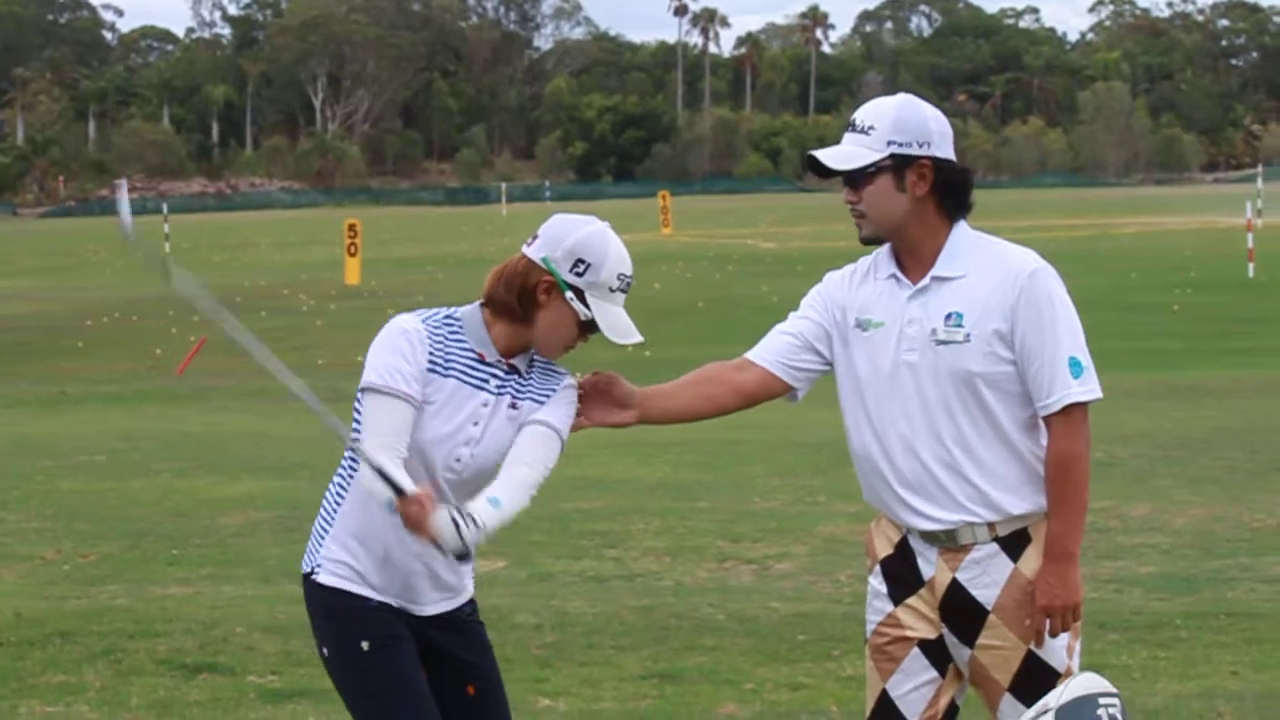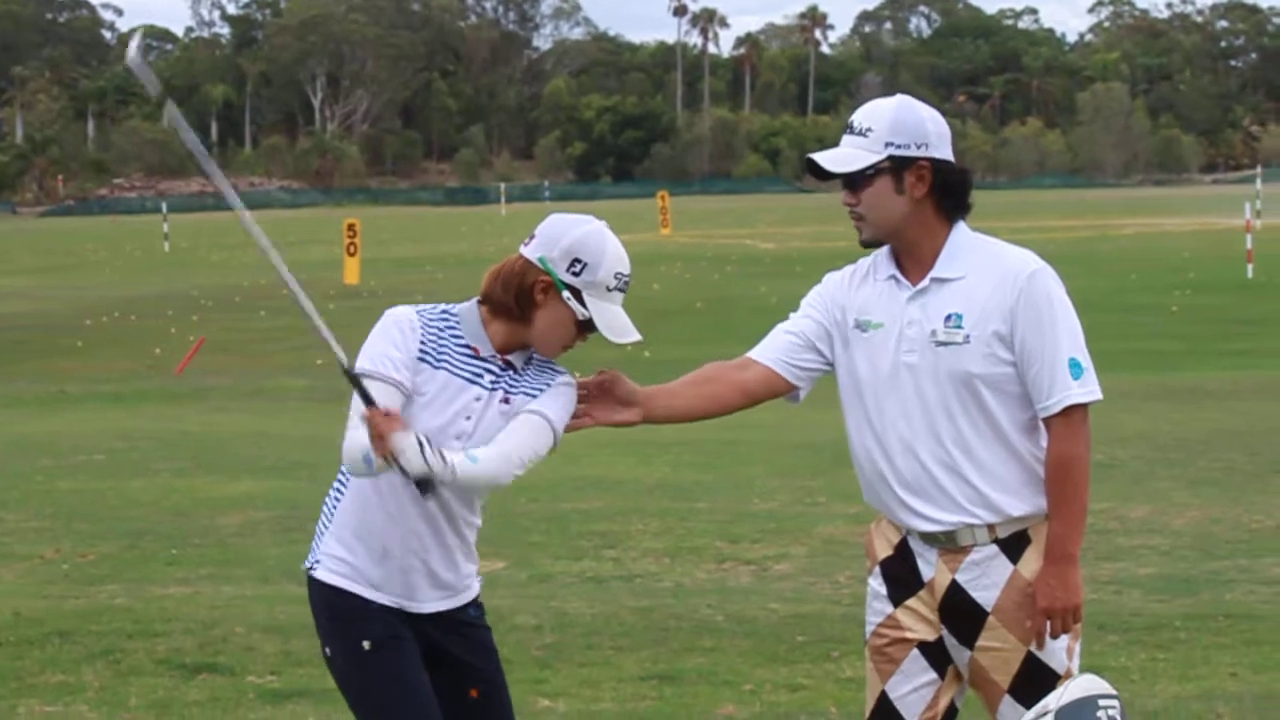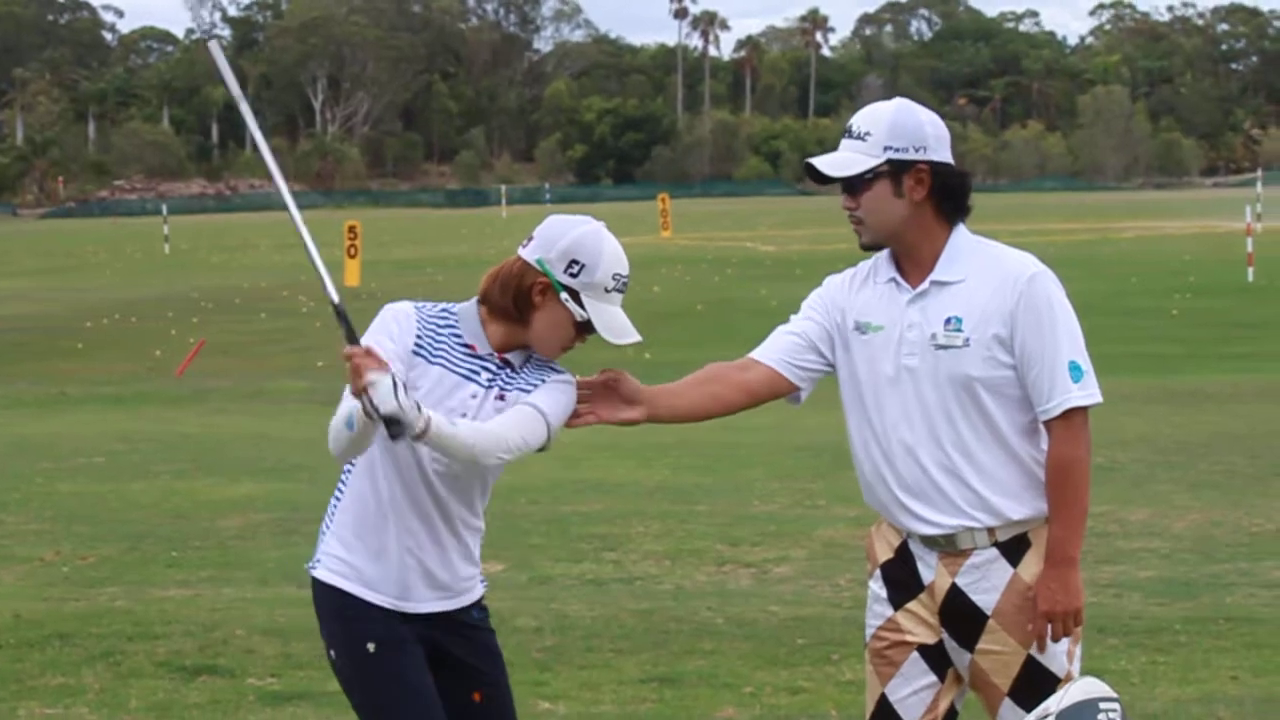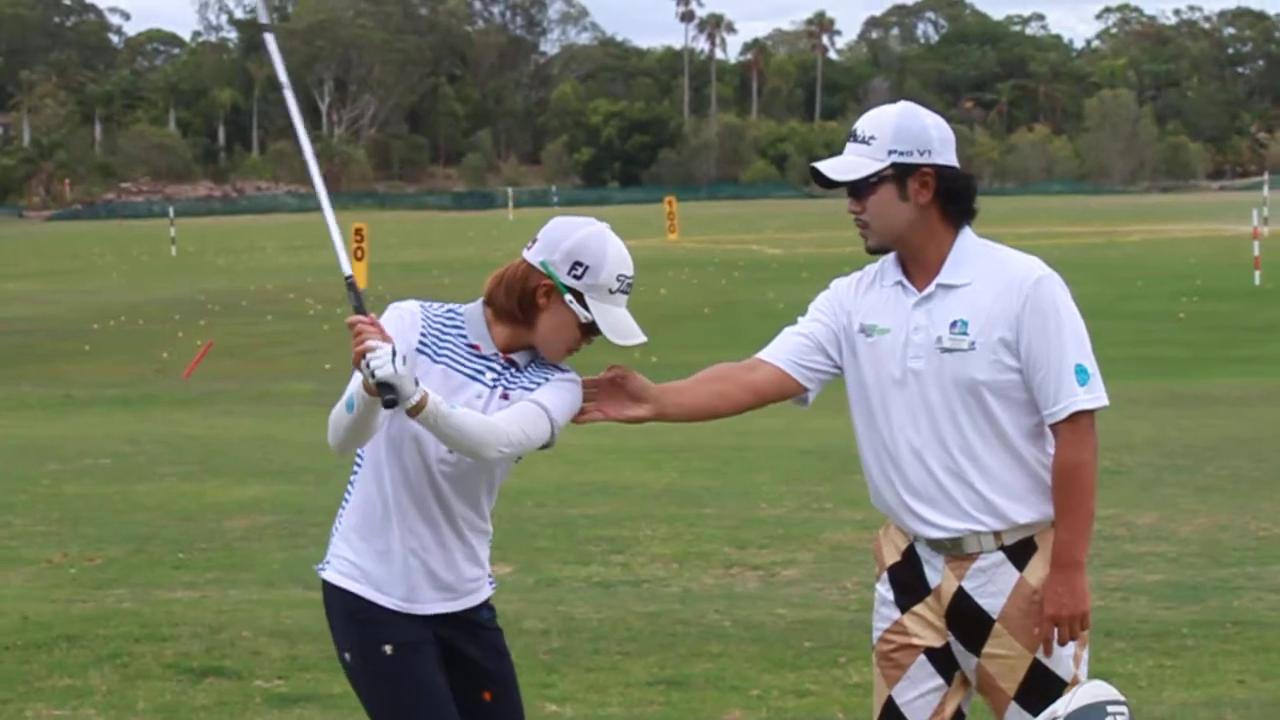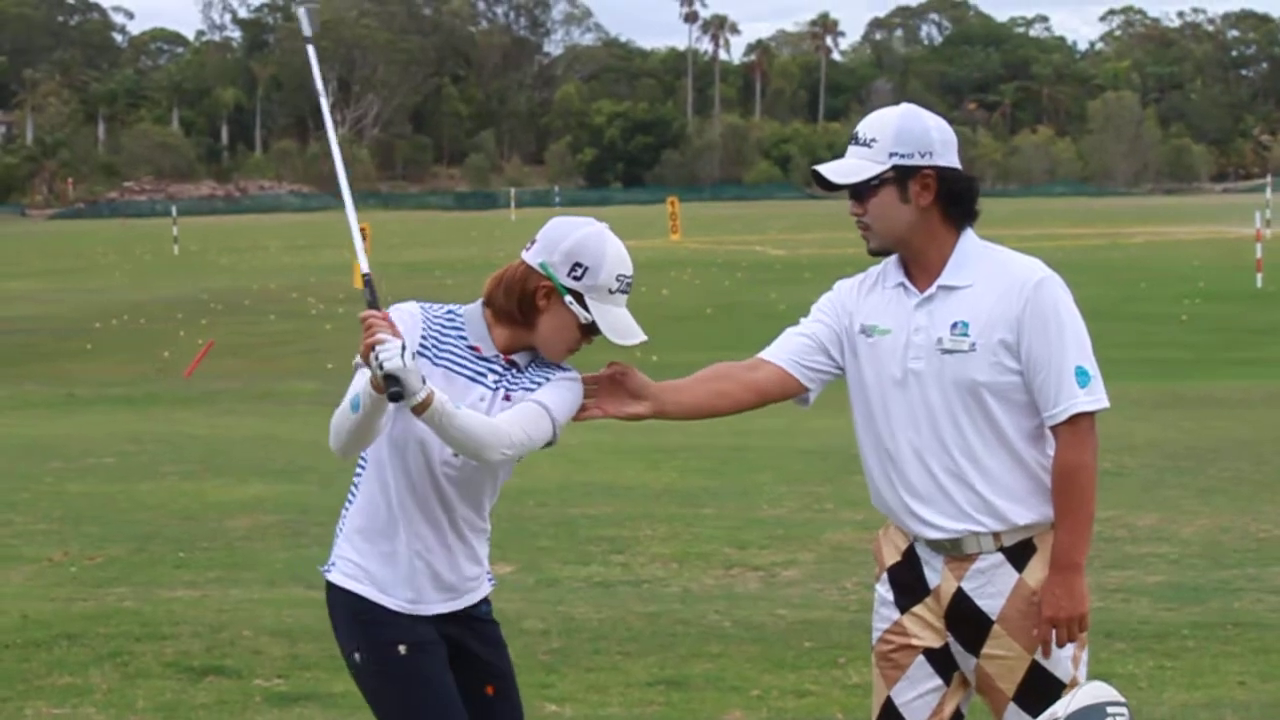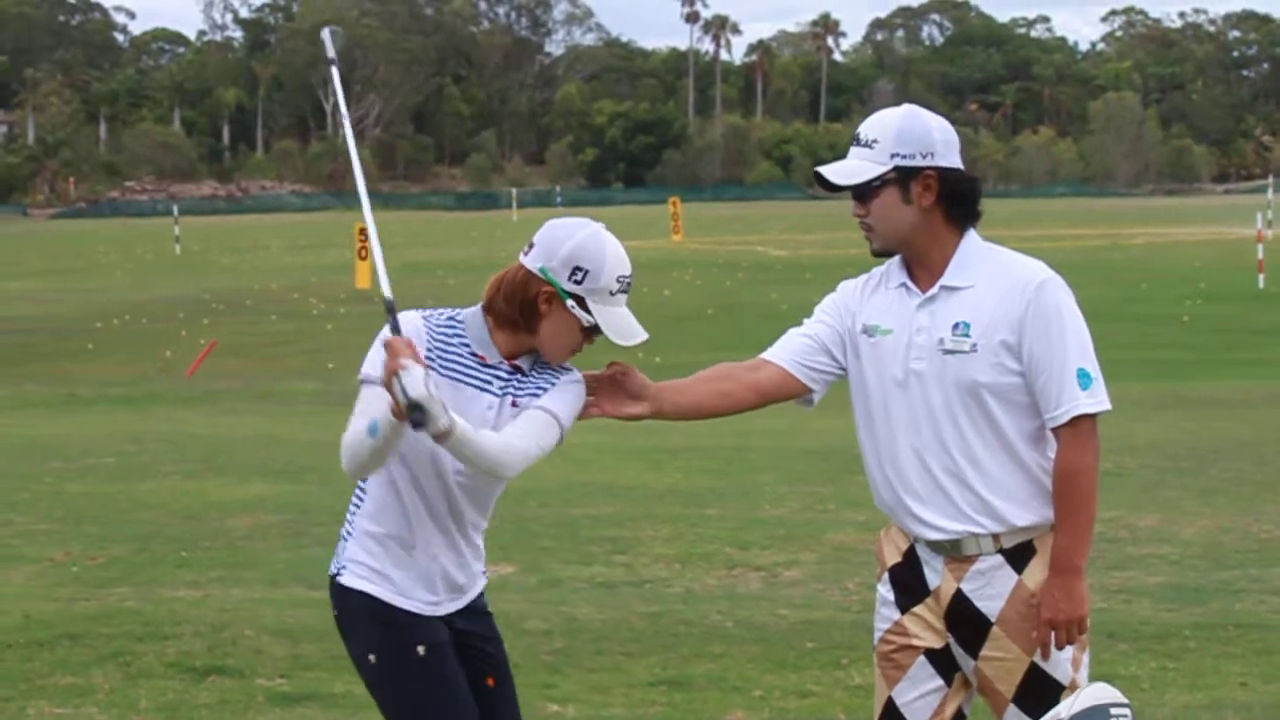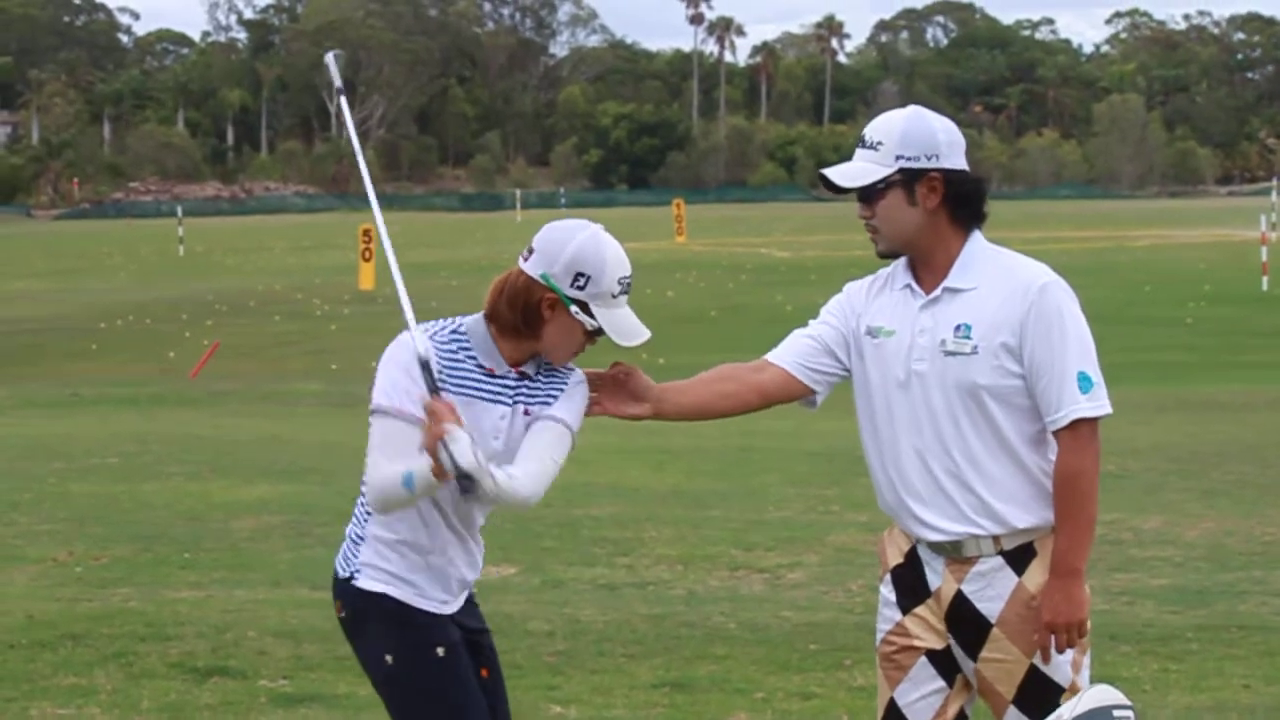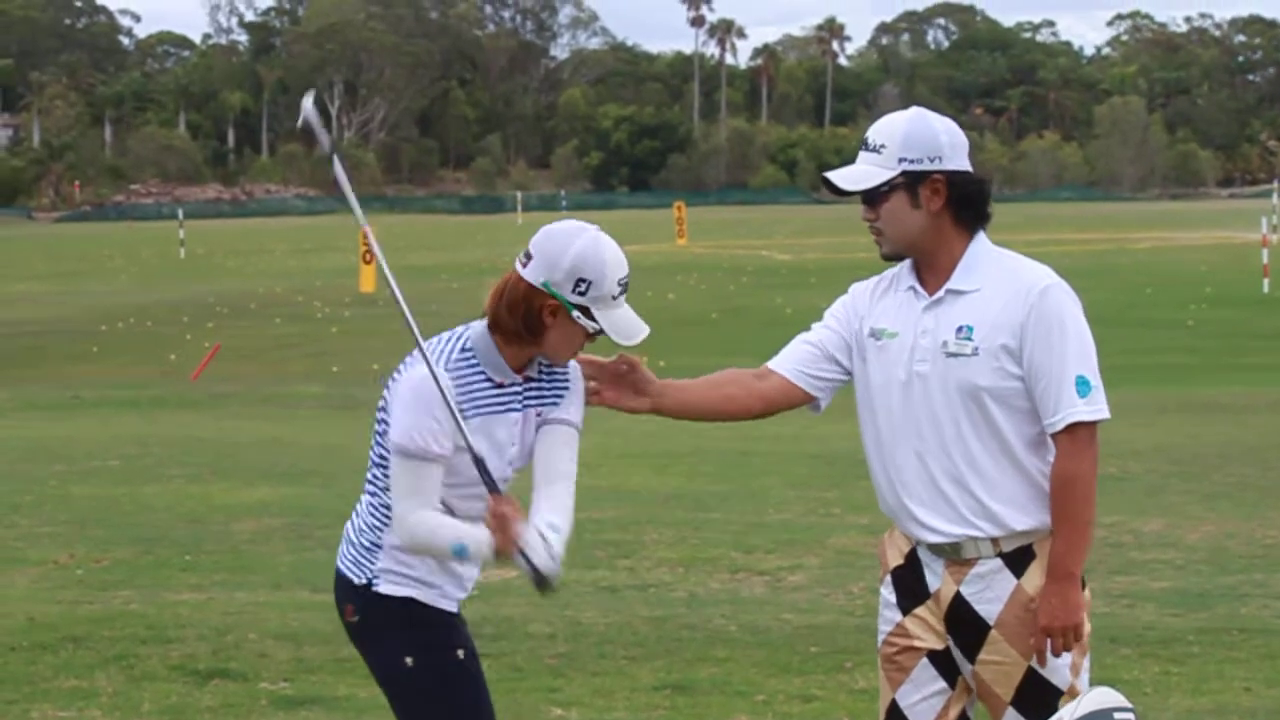
dt=0.1s
person 1, frame 1
left shoulder: (1018, 279)
right shoulder: (845, 293)
left elbow: (1067, 422)
right elbow: (748, 376)
left wrist: (1062, 561)
right wrist: (642, 405)
left hip: (1011, 558)
right hip: (904, 562)
person 1, frame 2
left shoulder: (1018, 280)
right shoulder: (845, 294)
left elbow: (1068, 424)
right elbow: (749, 375)
left wrist: (1062, 562)
right wrist: (645, 404)
left hip: (1010, 560)
right hip: (905, 562)
person 1, frame 3
left shoulder: (1019, 284)
right shoulder: (845, 298)
left elbow: (1068, 427)
right elbow: (752, 376)
left wrist: (1063, 567)
right wrist: (649, 403)
left hip: (1011, 563)
right hip: (905, 565)
person 1, frame 4
left shoulder: (1024, 287)
right shoulder: (853, 300)
left elbow: (1074, 431)
right elbow: (758, 376)
left wrist: (1069, 570)
right wrist: (656, 401)
left hip: (1017, 567)
right hip: (912, 568)
person 1, frame 5
left shoulder: (1026, 290)
right shoulder: (855, 302)
left elbow: (1075, 432)
right elbow: (759, 376)
left wrist: (1069, 572)
right wrist: (655, 398)
left hip: (1018, 569)
right hip: (911, 569)
person 1, frame 6
left shoulder: (1028, 291)
right shoulder: (858, 303)
left elbow: (1076, 435)
right elbow: (759, 377)
left wrist: (1068, 574)
right wrist: (655, 399)
left hip: (1018, 570)
right hip: (913, 570)
person 1, frame 7
left shoulder: (1032, 294)
right shoulder: (864, 303)
left elbow: (1078, 440)
right elbow: (764, 379)
left wrist: (1068, 578)
right wrist: (654, 399)
left hip: (1020, 574)
right hip: (915, 573)
person 1, frame 8
left shoulder: (1034, 295)
right shoulder: (869, 305)
left elbow: (1076, 444)
right elbow: (767, 387)
left wrist: (1064, 581)
right wrist: (657, 395)
left hip: (1018, 576)
right hip: (916, 573)
person 2, frame 1
left shoulder: (552, 390)
right shoulder: (414, 338)
left elbow: (520, 481)
right elbow: (373, 467)
left wrist: (463, 527)
right wrist: (411, 501)
left hip: (446, 597)
right hip: (354, 590)
person 2, frame 2
left shoulder: (550, 388)
right shoulder: (410, 330)
left elbow: (503, 463)
right elbow: (356, 452)
left wrist: (425, 459)
right wrist: (383, 445)
left hip: (450, 597)
right hip: (357, 589)
person 2, frame 3
left shoulder: (551, 387)
right shoulder: (406, 325)
left elbow: (489, 446)
right elbow: (343, 443)
left wrist: (409, 414)
right wrist: (367, 400)
left hip: (455, 600)
right hip: (361, 592)
person 2, frame 4
left shoulder: (557, 386)
right shoulder: (413, 324)
left elbow: (492, 440)
right elbow: (342, 436)
left wrist: (412, 395)
right wrist: (370, 382)
left hip: (462, 599)
right hip: (371, 594)
person 2, frame 5
left shoulder: (556, 385)
right shoulder: (413, 327)
left elbow: (493, 445)
right elbow: (344, 441)
left wrist: (420, 393)
right wrist: (379, 381)
left hip: (462, 598)
right hip: (374, 595)
person 2, frame 6
left shoulder: (560, 386)
right shoulder: (416, 337)
left elbow: (505, 459)
right elbow: (356, 461)
left wrist: (435, 418)
right wrist: (395, 408)
left hip: (457, 594)
right hip: (381, 594)
person 2, frame 7
left shoulder: (564, 385)
right shoulder: (420, 356)
left elbow: (528, 485)
right elbow: (380, 491)
left wrist: (470, 472)
right wrist: (433, 468)
left hip: (446, 592)
right hip: (387, 594)
person 2, frame 8
left shoulder: (559, 380)
right shoulder: (430, 380)
left elbow: (556, 492)
right elbow: (413, 524)
left wrist: (540, 544)
right wrist: (492, 541)
left hip: (433, 589)
right hip: (396, 594)
